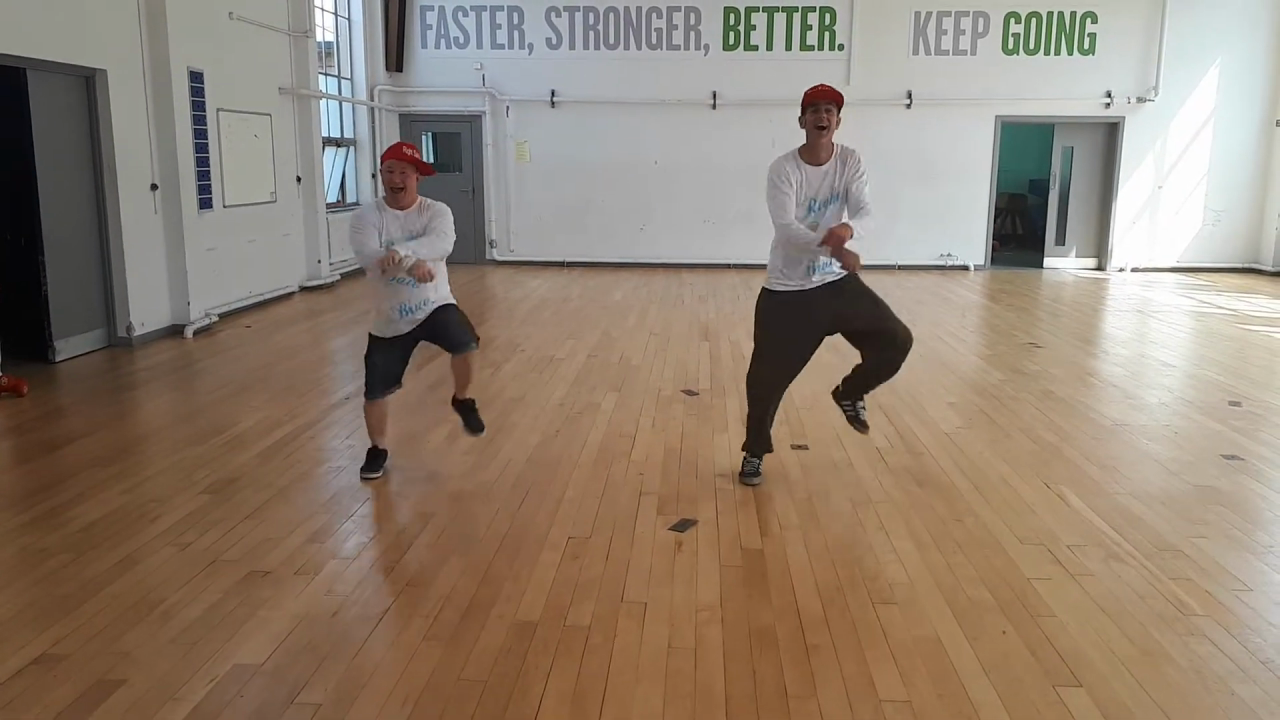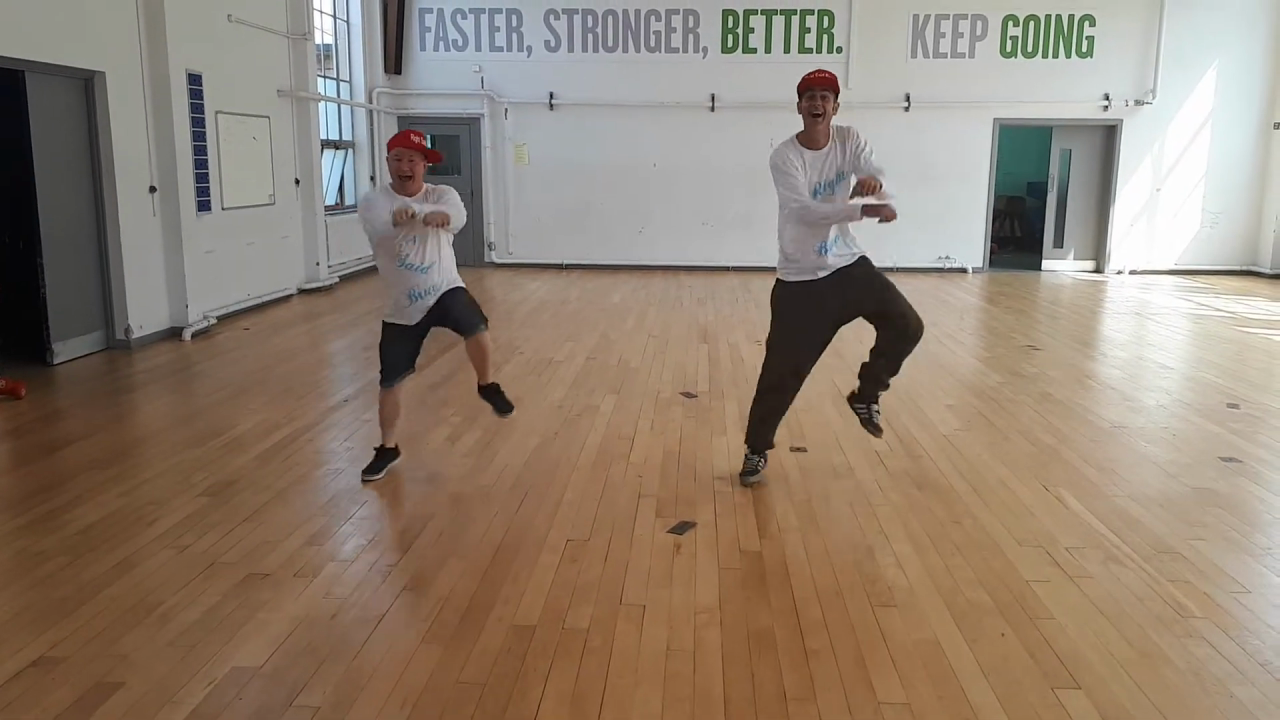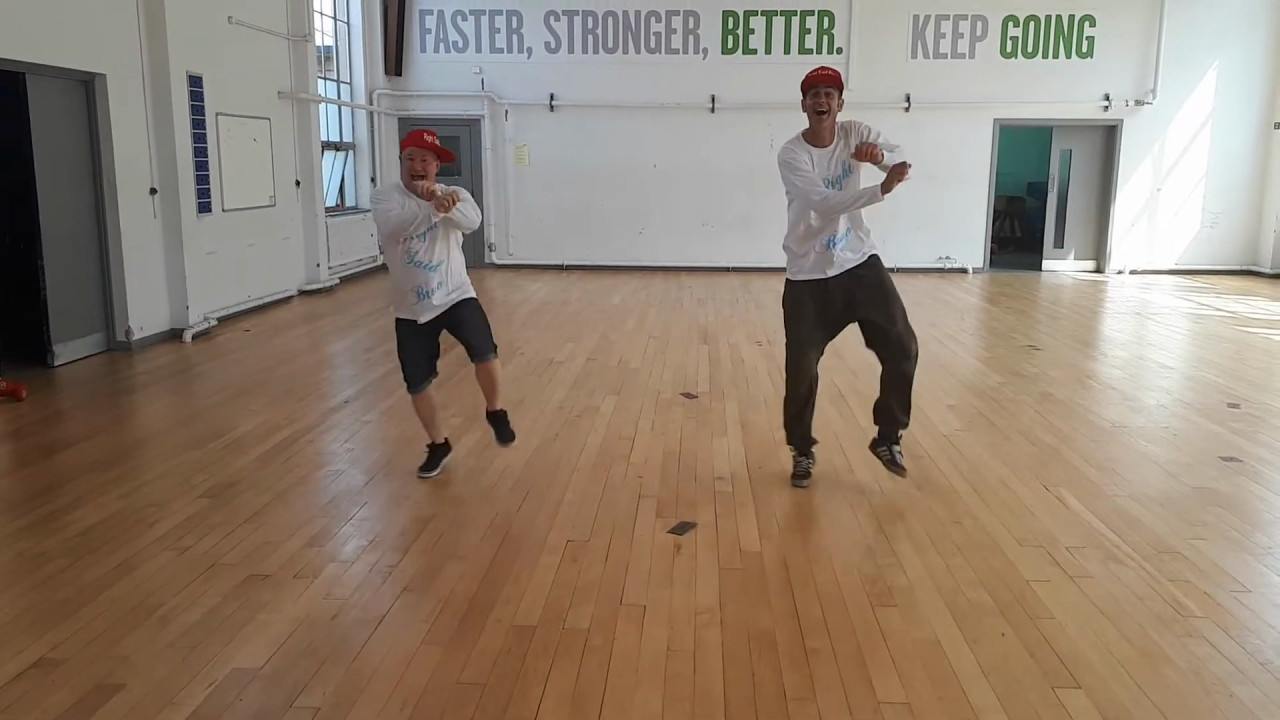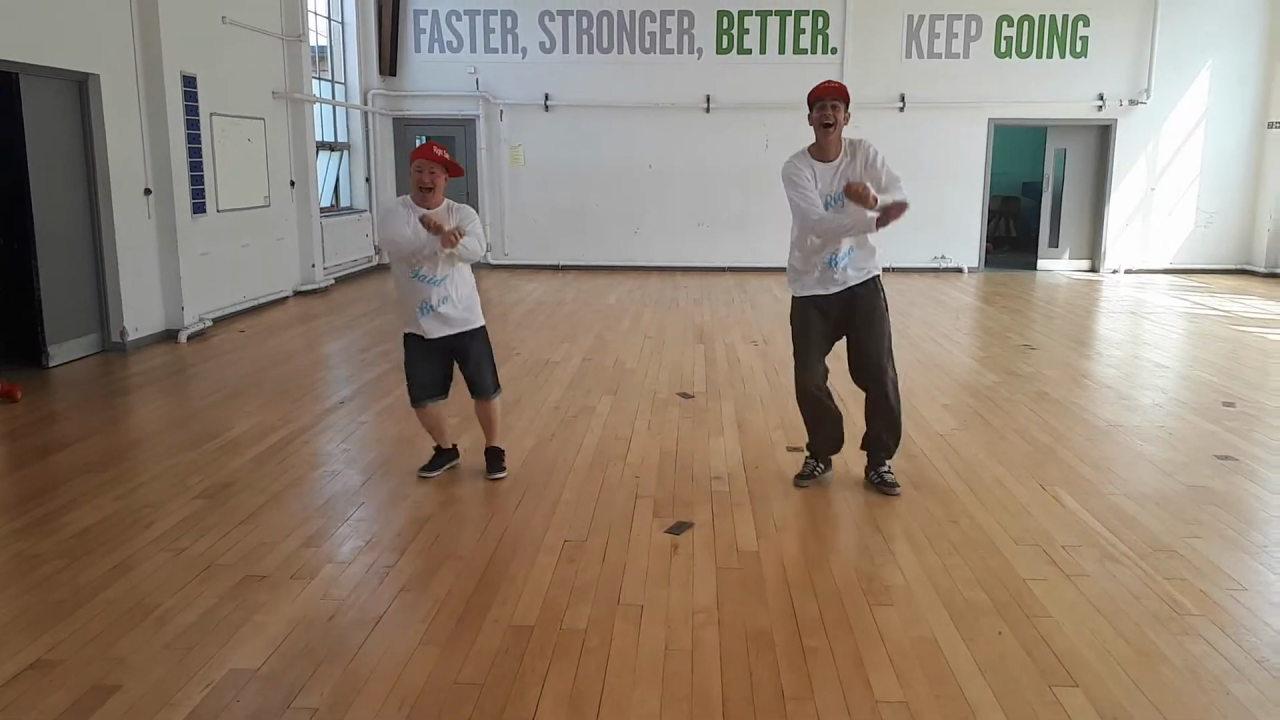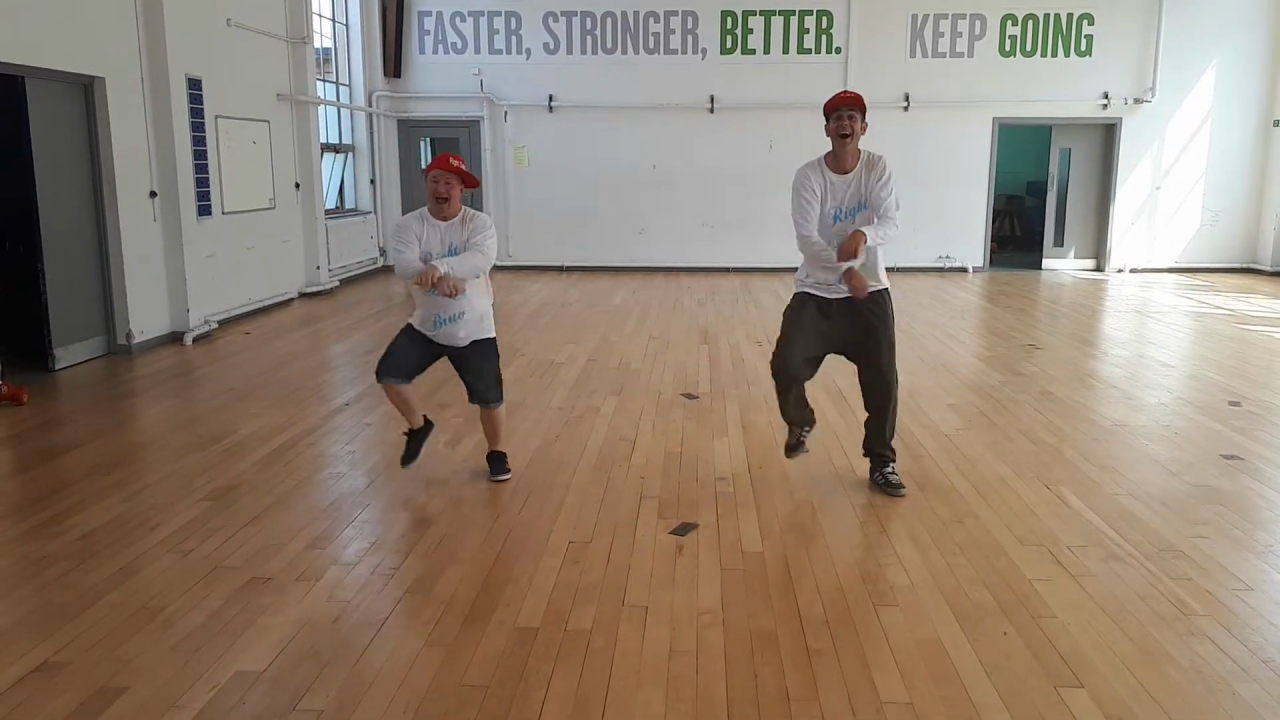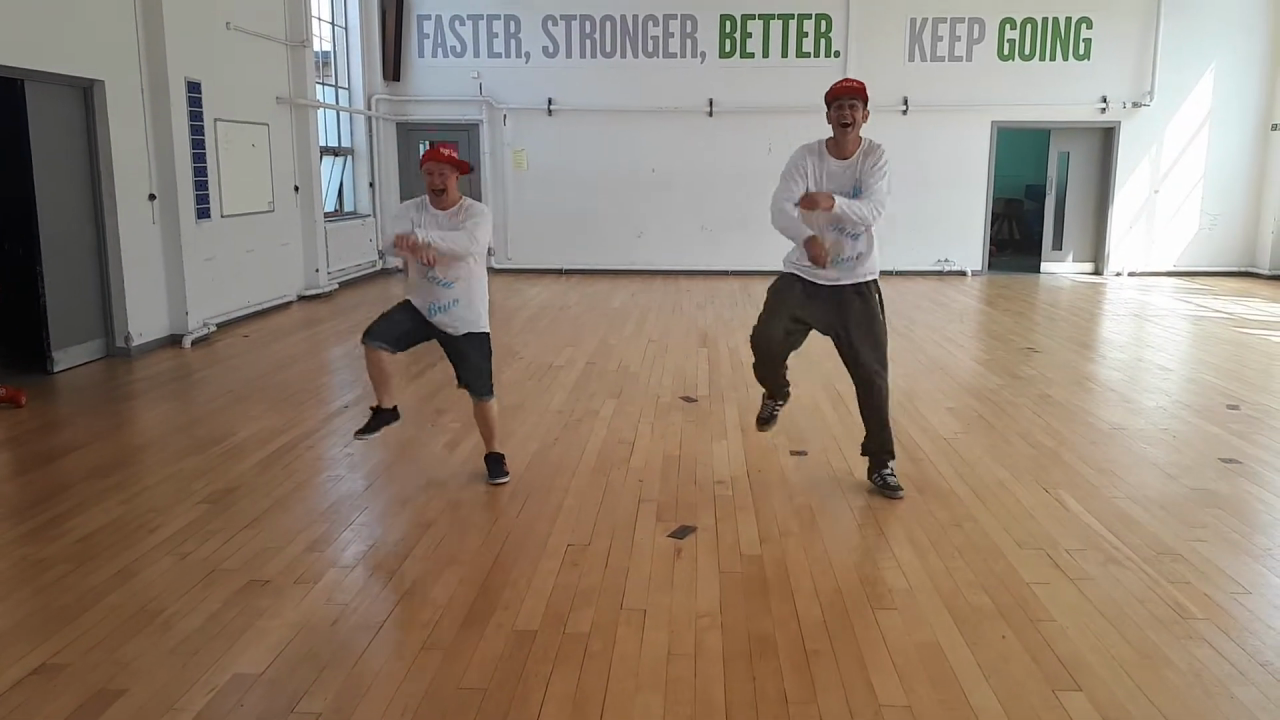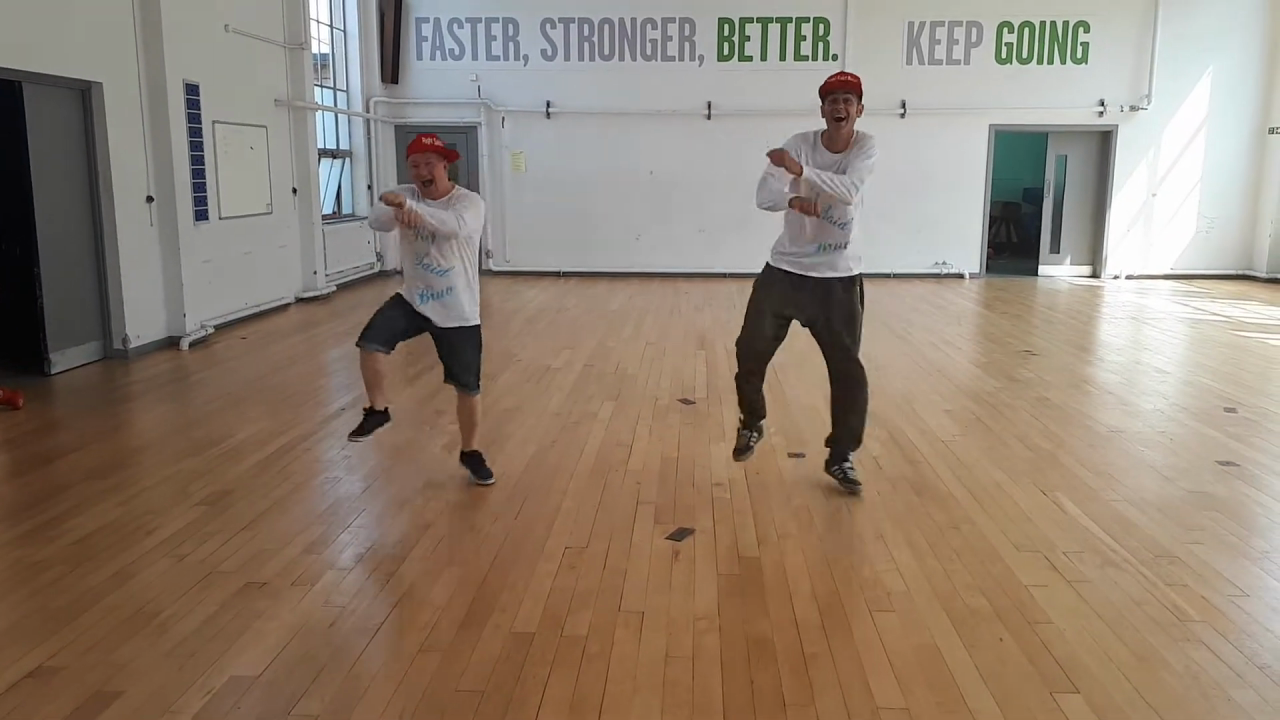
dt=0.1s
person 1, frame 1
left shoulder: (849, 159)
right shoulder: (782, 169)
left elbow: (862, 213)
right elbow: (786, 230)
left wrist: (846, 229)
right wrist: (829, 246)
left hip: (837, 280)
right hip: (786, 289)
left knee: (897, 341)
right knee: (767, 376)
left ankle: (851, 394)
right ankle: (755, 452)
person 1, frame 2
left shoulder: (850, 139)
right shoulder: (783, 156)
left elbow: (880, 177)
right elbow: (809, 212)
left wrist: (872, 181)
right wrist: (865, 209)
left hip: (849, 264)
right hip: (800, 278)
left knee: (907, 326)
right knee: (782, 367)
left ankle: (867, 395)
right ankle: (757, 448)
person 1, frame 3
left shoulder: (858, 133)
right shoulder: (791, 153)
left elbow: (899, 159)
right elbow: (822, 203)
left wrist: (879, 154)
right wrist: (883, 184)
left hip: (859, 264)
right hip: (807, 275)
left knee: (901, 346)
right knee: (801, 369)
left ankle: (888, 437)
right ankle: (803, 449)
person 1, frame 4
left shoulder: (861, 152)
right shoulder: (795, 168)
left elbow: (894, 191)
right elbow: (819, 225)
left wrist: (871, 196)
right wrist: (877, 219)
left hip: (861, 282)
right hip: (812, 290)
left knee: (877, 374)
right knee: (810, 382)
left ankle: (879, 461)
right ankle: (821, 454)
person 1, frame 5
left shoulder: (878, 167)
right shoulder: (809, 175)
left elbow: (889, 224)
right elbow: (806, 236)
left wrist: (863, 236)
right wrist: (842, 270)
left hip: (870, 292)
right hip: (814, 292)
left knee: (882, 382)
right knee: (786, 367)
left ankle: (882, 463)
right ankle: (800, 420)
person 1, frame 6
left shoulder: (876, 155)
right shoulder: (805, 156)
left elbow: (873, 209)
right elbow: (780, 211)
left wrist: (830, 200)
right wrist: (807, 238)
left hip: (856, 281)
right hip: (802, 277)
left knee: (871, 374)
right knee: (766, 343)
left ankle: (880, 463)
right ankle: (776, 394)
person 1, frame 7
left shoulder: (867, 146)
right shoulder: (798, 145)
left elbow: (850, 190)
right elbow: (764, 198)
left wrist: (800, 171)
right wrist: (795, 200)
left hip: (842, 275)
right hip: (788, 269)
left knee: (847, 368)
right knee: (753, 346)
left ankle: (841, 456)
right ankle: (752, 418)
person 2, frame 1
left shoulder: (435, 212)
right shoulder: (365, 217)
left elbow: (443, 243)
right elbow: (369, 258)
left wrist: (401, 255)
right wrist: (412, 262)
left hip: (435, 306)
right hip: (390, 319)
left knee: (465, 345)
right knee: (376, 393)
left ankle: (464, 401)
right ankle: (378, 451)
person 2, frame 2
left shoulder: (443, 194)
right shoulder: (373, 200)
left elbow: (456, 217)
right elbow: (382, 232)
left wrist: (419, 212)
right wrist: (425, 218)
left hip: (445, 291)
right hip: (401, 307)
left knee: (476, 328)
right knee: (390, 382)
left ankle: (488, 386)
right ankle: (387, 449)
person 2, frame 3
left shoulder: (455, 195)
right shoulder: (384, 197)
left elbow: (471, 220)
right elbow: (392, 228)
left wrist: (439, 201)
right wrist: (435, 203)
left hip: (456, 296)
right hip: (411, 307)
left knee: (484, 354)
right knee: (418, 383)
left ankle: (495, 412)
right ankle: (438, 446)
person 2, frame 4
left shoulder: (462, 214)
right shoulder: (394, 212)
left elbow: (475, 248)
right elbow: (399, 247)
left wrist: (442, 232)
right wrist: (440, 239)
left hip: (463, 318)
right hip: (419, 323)
left knee: (486, 391)
right knee: (423, 399)
left ankle: (493, 450)
right ankle: (445, 449)
person 2, frame 5
left shoulder: (480, 224)
right shoulder: (410, 225)
left elbow: (480, 261)
right elbow: (402, 263)
left wrist: (438, 270)
right wrist: (431, 276)
left hip: (474, 329)
right hip: (425, 325)
left knee: (490, 400)
right knee: (389, 377)
left ankle: (496, 454)
right ankle: (417, 427)
person 2, frame 6
left shoulder: (477, 213)
right shoulder: (411, 210)
left elbow: (466, 243)
right elbow: (394, 240)
left wrist: (421, 238)
right wrist: (408, 242)
left hip: (467, 319)
right hip: (420, 309)
left knee: (481, 393)
right knee: (374, 341)
left ankle: (493, 455)
right ankle: (386, 410)
person 2, frame 7
left shoulder: (469, 201)
right shoulder: (403, 196)
left elbow: (456, 226)
right elbow: (378, 219)
left wrist: (411, 210)
right wrist: (401, 213)
left hip: (459, 312)
right hip: (413, 300)
left knee: (467, 387)
right knee: (371, 345)
left ankle: (471, 452)
right ankle: (377, 411)
